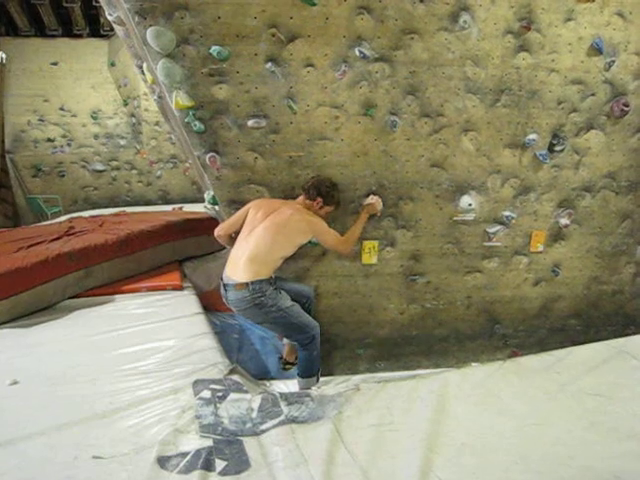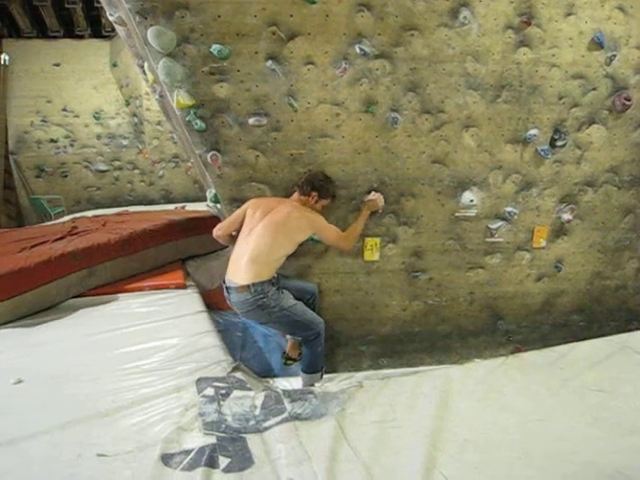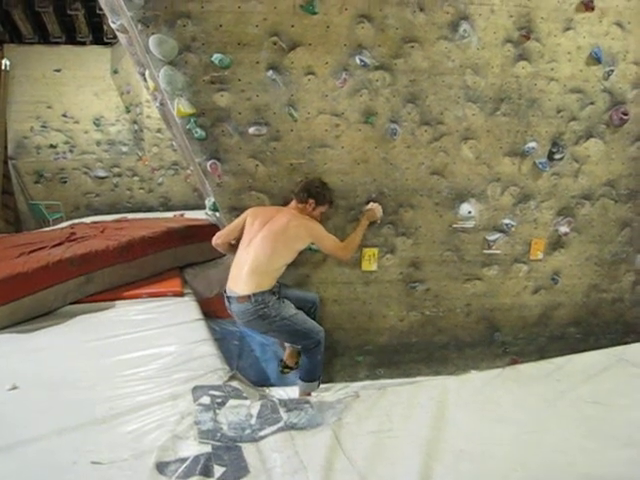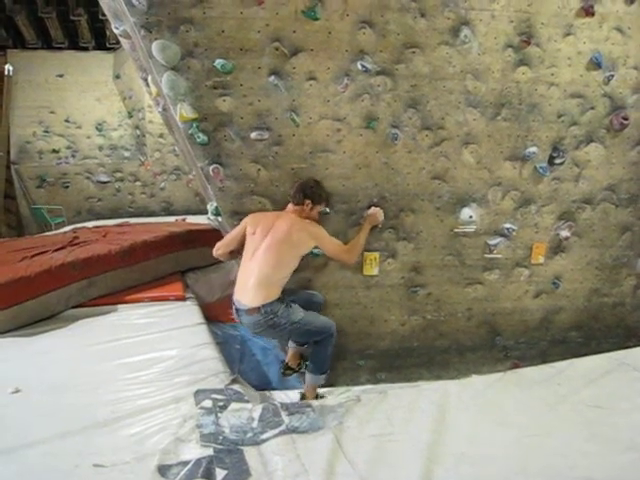
dt=0.5s
person 1, frame 1
left shoulder: (260, 203)
right shoulder: (309, 220)
left elbow: (220, 233)
right elbow: (345, 247)
right wrist: (366, 213)
left hip: (228, 287)
right hip: (251, 294)
left knee: (305, 295)
right knee: (310, 333)
left ankle: (290, 352)
person 1, frame 2
left shoulder: (257, 203)
right shoulder: (307, 217)
left elbow: (219, 233)
right elbow: (346, 243)
right wrist: (367, 210)
left hip: (232, 289)
right hip: (254, 295)
left knee: (309, 293)
right knee: (315, 329)
left ankle: (293, 348)
right ankle: (309, 389)
person 1, frame 3
left shoulder: (256, 211)
right shoulder: (306, 225)
left elbow: (218, 242)
right elbow: (345, 252)
right wrist: (366, 220)
left hip: (232, 299)
right hip: (254, 305)
left knee: (310, 302)
right knee: (315, 337)
left ankle: (290, 357)
right ankle: (305, 398)
person 1, frame 4
left shoulder: (254, 219)
right shoulder: (308, 229)
left elbow: (219, 252)
right elbow: (349, 257)
right wrist: (368, 224)
left hip: (239, 309)
right hip: (263, 316)
left knee: (315, 302)
right knee: (326, 330)
left ankle: (292, 360)
right ankle: (309, 394)
